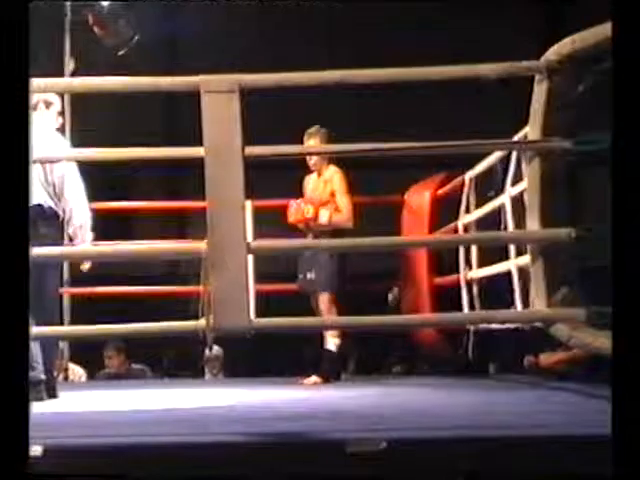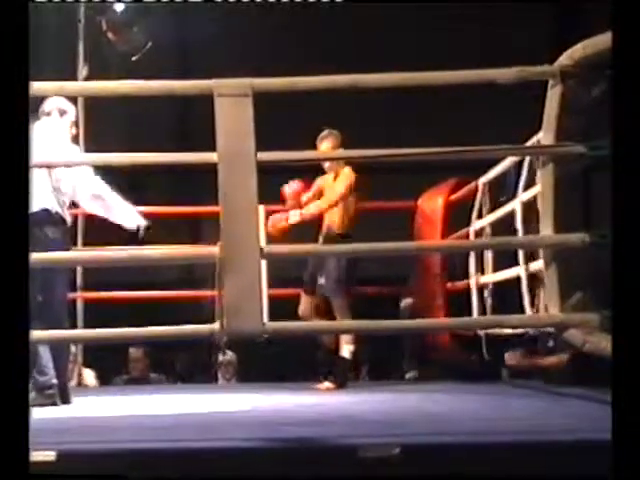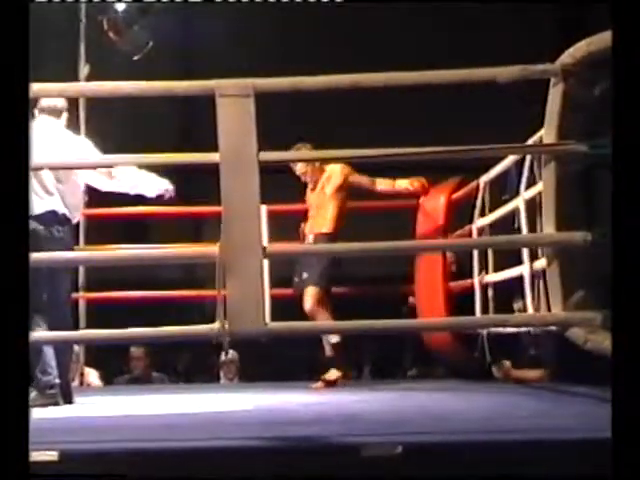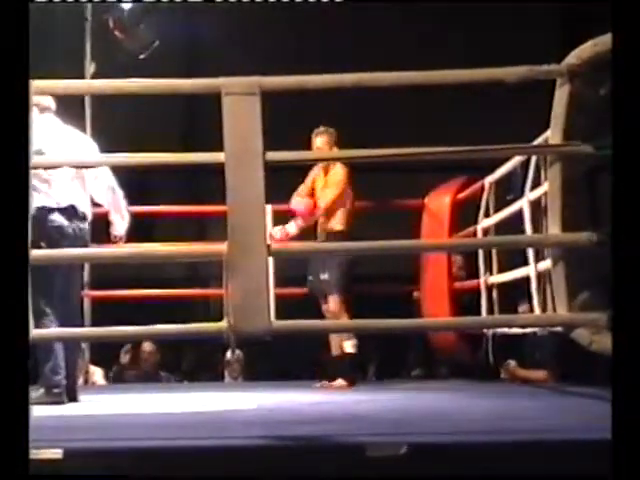
dt=0.7s
person 1, frame 1
right shoulder: (52, 140)
right elbow: (71, 191)
right wrist: (82, 236)
right hip: (43, 223)
left knee: (39, 305)
right knee: (45, 305)
right ankle: (46, 380)
person 1, frame 2
left shoulder: (32, 143)
right shoulder: (60, 146)
right elbow: (90, 189)
right wrist: (129, 214)
left hip: (36, 227)
right hip: (48, 228)
left knee: (36, 309)
right knee: (54, 310)
left ankle: (44, 384)
right ankle: (58, 385)
person 1, frame 3
left shoulder: (33, 138)
right shoulder: (68, 142)
right elbow: (111, 172)
right wrist: (153, 183)
left hip: (35, 226)
right hip: (55, 228)
left knee: (38, 309)
right knee: (58, 309)
left ankle: (47, 384)
right ankle: (61, 385)
person 1, frame 4
left shoulder: (33, 136)
right shoulder: (79, 138)
right elbow: (105, 182)
right wrist: (119, 220)
left hip: (45, 222)
right hip: (77, 223)
left knee: (47, 305)
right knee: (70, 305)
left ankle: (53, 384)
right ankle: (69, 383)
person 2, frame 1
left shoulder: (336, 176)
right shoulder: (308, 180)
left elbow: (348, 220)
left wrist: (318, 215)
right wrist: (300, 218)
left knee: (326, 305)
right knee: (318, 308)
left ankle: (327, 369)
right ankle: (332, 366)
person 2, frame 2
left shoulder: (348, 177)
right shoulder: (324, 179)
left elbow: (328, 203)
right elbow: (309, 200)
left wrist: (297, 215)
right wrist: (295, 201)
left hip: (339, 245)
right hip: (322, 244)
left knee: (341, 312)
right knee: (306, 310)
left ankle: (340, 374)
right ankle: (332, 357)
person 2, frame 3
left shoulder: (338, 172)
right shoulder: (310, 185)
left elbow: (373, 183)
left wrist: (404, 184)
left hip: (325, 244)
right hip: (309, 245)
left knee: (311, 306)
right knee: (318, 307)
left ankle: (338, 363)
right ankle: (331, 364)
person 2, frame 4
left shoulder: (340, 172)
right shoulder: (315, 173)
left elbow: (322, 207)
right elbow: (299, 196)
left wrist: (291, 228)
right wrist: (301, 204)
left hip: (337, 241)
right hip: (320, 242)
left knee: (336, 306)
right knee: (328, 310)
left ankle: (349, 373)
right ankle: (336, 370)
